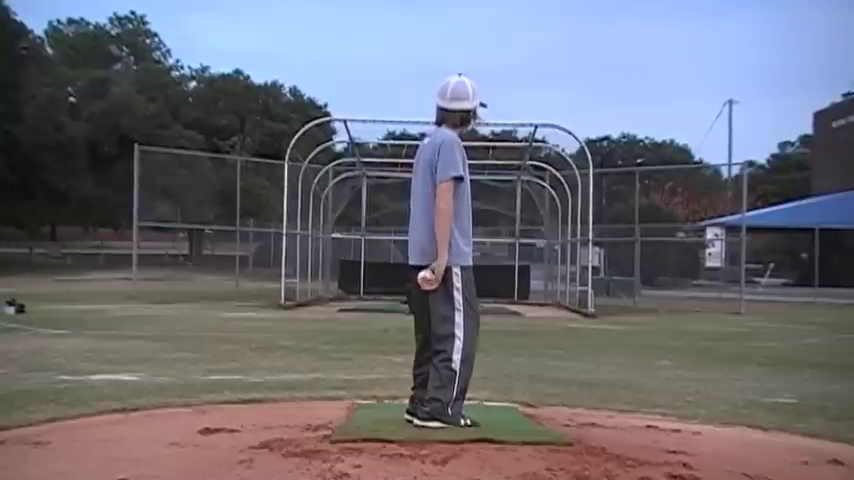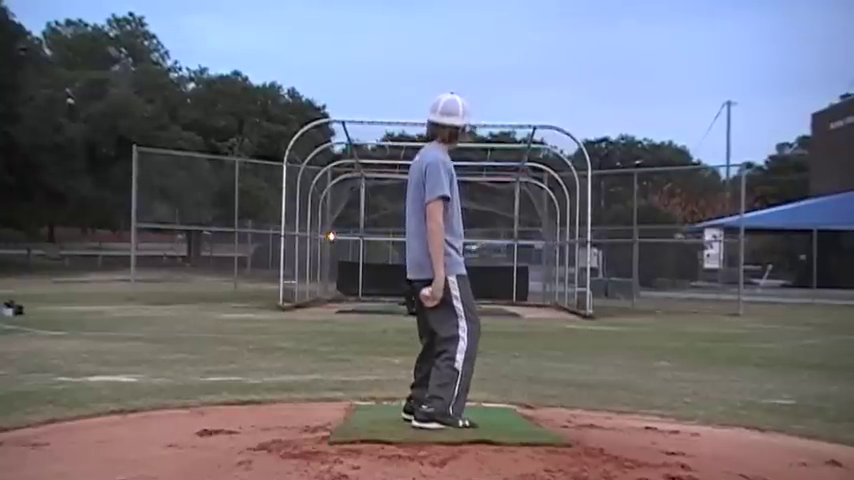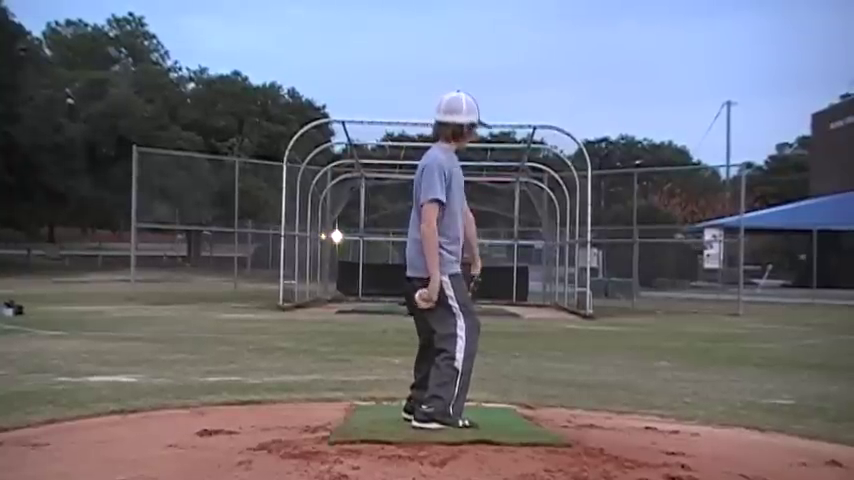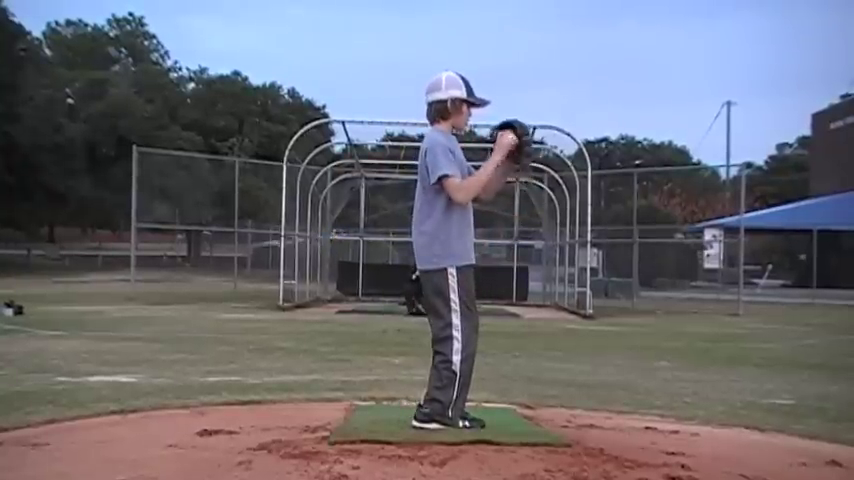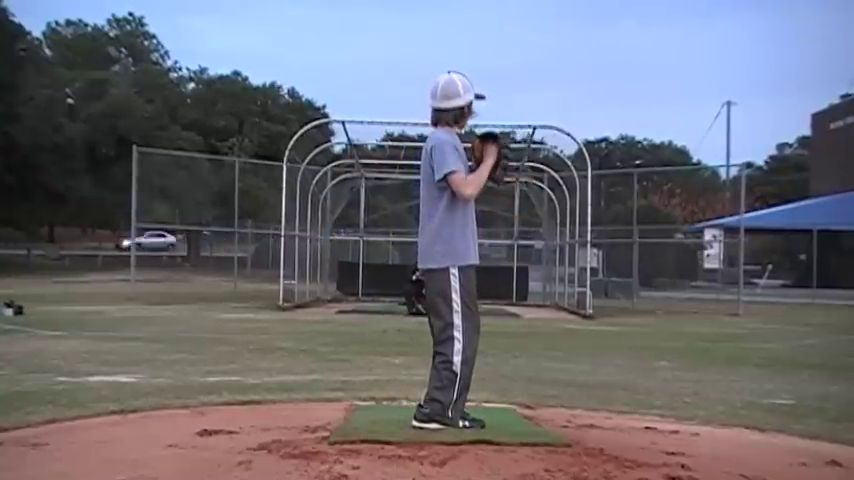
dt=1s
person 1, frame 1
left shoulder: (428, 142)
right shoulder: (449, 143)
right elbow: (444, 201)
right wrist: (443, 256)
left hip: (422, 255)
right hip: (448, 256)
left knee: (432, 332)
right knee: (459, 330)
left ankle: (422, 403)
right ankle: (439, 408)
person 1, frame 2
left shoulder: (423, 158)
right shoulder: (437, 161)
right elbow: (435, 220)
right wrist: (440, 274)
left hip: (422, 268)
right hip: (442, 266)
left knee: (437, 337)
right knee: (462, 333)
left ankle: (419, 403)
right ankle: (437, 409)
person 1, frame 3
left shoulder: (449, 162)
right shoulder: (437, 162)
left elbow: (464, 215)
right elbow: (428, 223)
left wrist: (475, 260)
right wrist: (435, 276)
left hip: (436, 266)
right hip: (438, 267)
left knee: (437, 335)
right knee: (462, 331)
left ankle: (419, 402)
right ankle: (437, 410)
person 1, frame 4
left shoulder: (448, 145)
right shoulder: (437, 143)
left elbow: (483, 191)
right elbow: (461, 193)
left wrist: (509, 160)
right wrist: (496, 154)
left hip: (447, 255)
right hip: (446, 257)
left knee: (453, 333)
right knee: (459, 332)
left ankle: (440, 408)
right ankle: (439, 409)
person 1, frame 5
left shoulder: (444, 142)
right shoulder: (443, 142)
left elbow: (465, 189)
right elbow: (466, 189)
left wrist: (484, 164)
right wrist: (489, 160)
left hip: (445, 255)
right hip: (450, 256)
left knee: (452, 334)
right knee: (460, 333)
left ankle: (440, 408)
right ankle: (439, 409)
